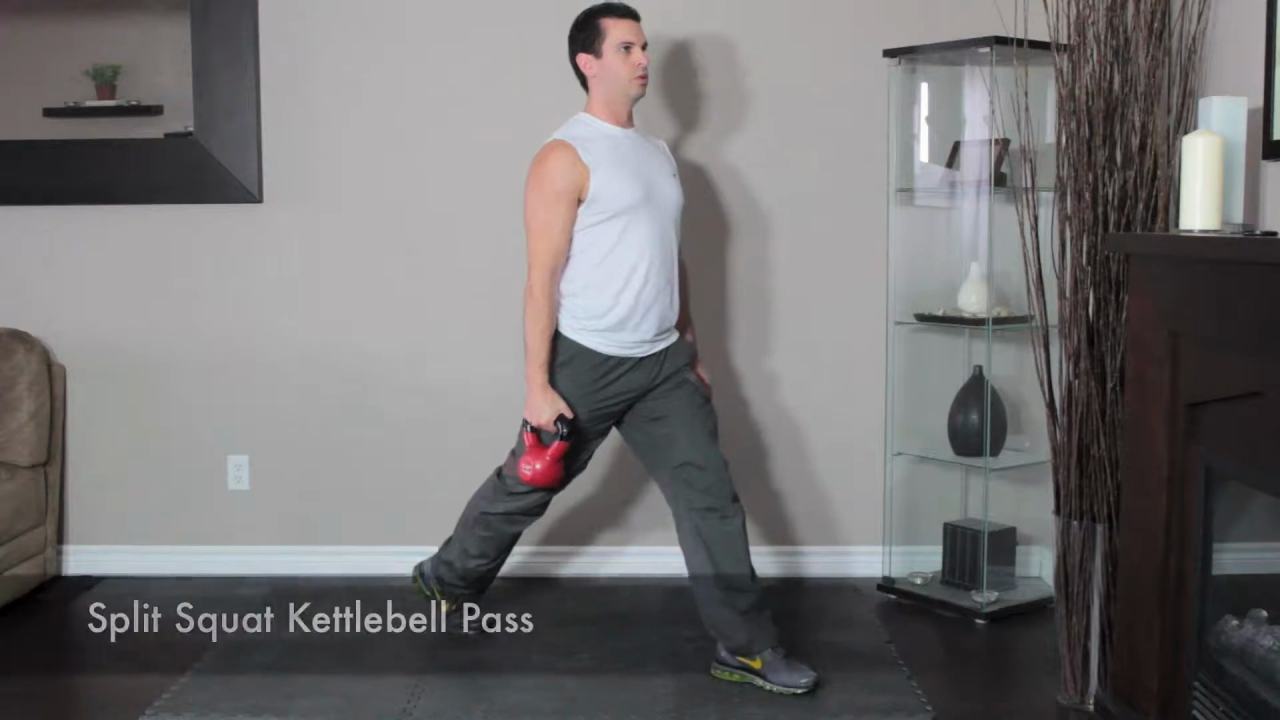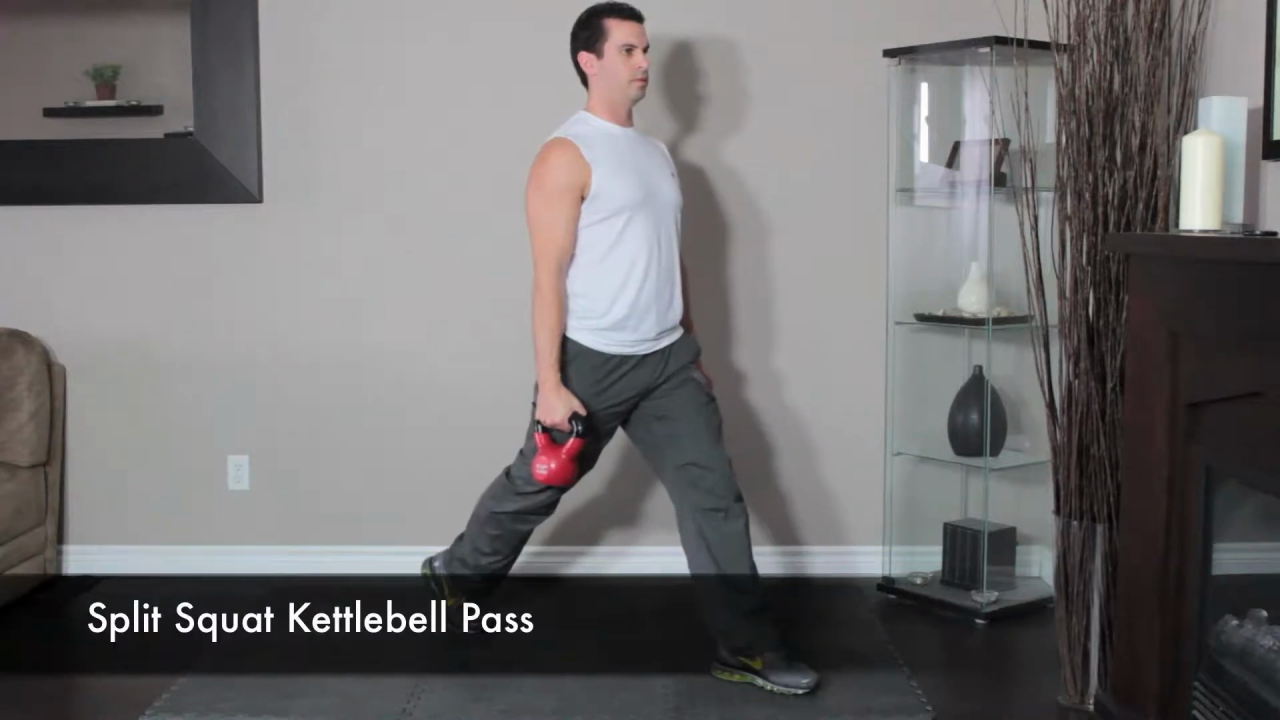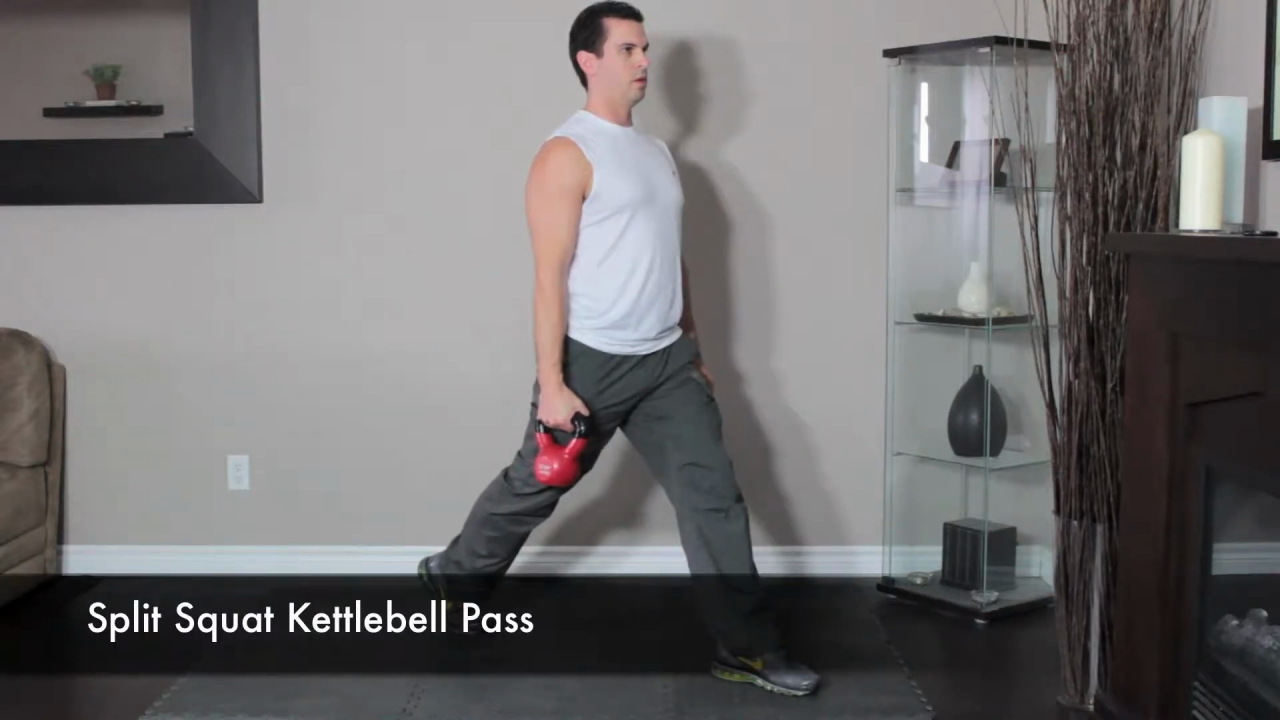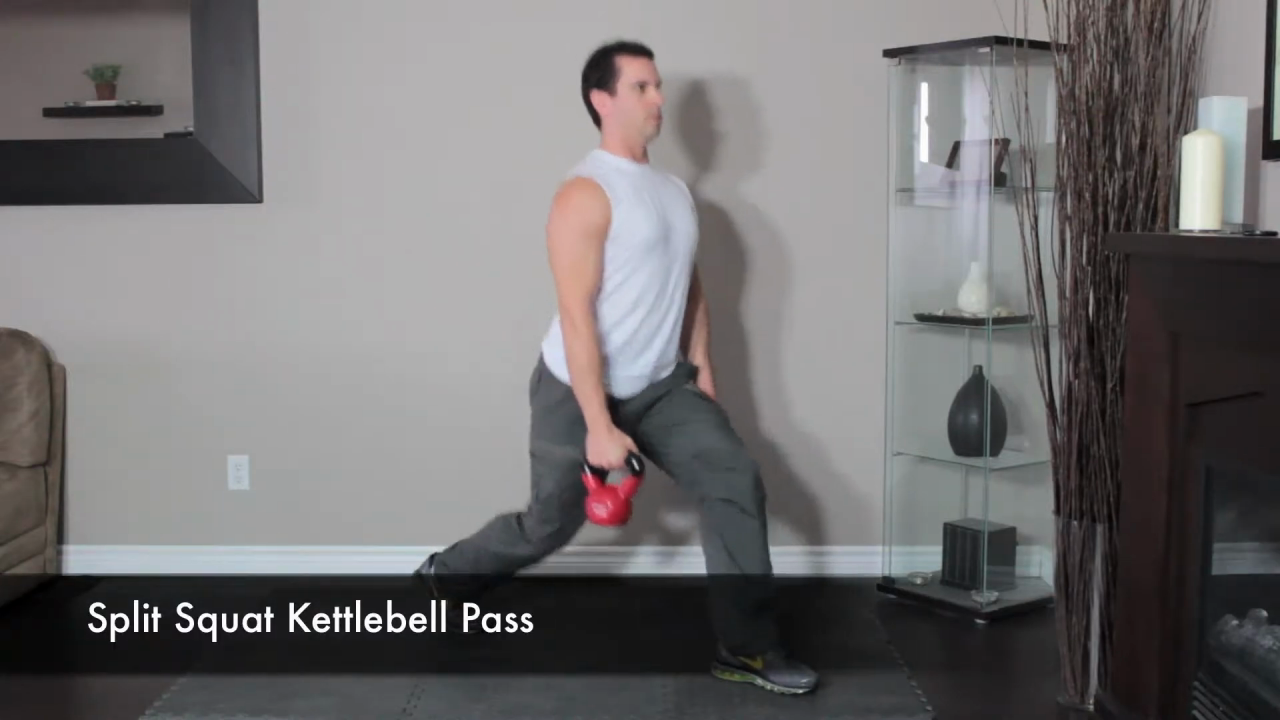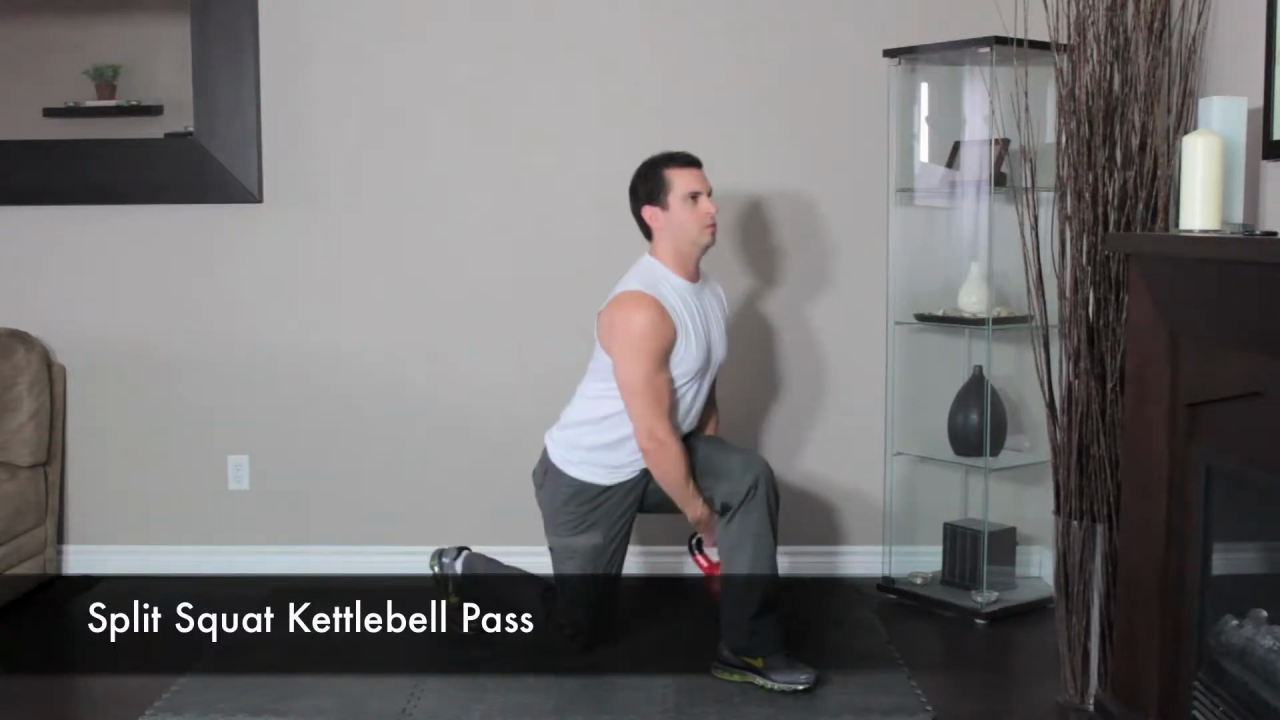
dt=0.7s
person 1, frame 1
left shoulder: (657, 152)
right shoulder: (566, 157)
right elbow: (542, 276)
left wrist: (691, 352)
right wrist: (537, 384)
left hip: (662, 361)
right hip: (587, 362)
left knee: (709, 495)
right knee: (527, 487)
left ankle: (744, 645)
right ankle: (448, 579)
person 1, frame 2
left shoulder: (656, 152)
right shoulder: (566, 155)
right elbow: (549, 275)
left wrist: (692, 350)
right wrist: (550, 382)
left hip: (667, 359)
right hip: (592, 360)
left knee: (713, 493)
right knee: (535, 486)
left ankle: (746, 647)
right ankle: (455, 575)
person 1, frame 3
left shoulder: (655, 151)
right shoulder: (567, 155)
right elbow: (550, 276)
left wrist: (693, 350)
right wrist: (551, 383)
left hip: (666, 359)
right hip: (591, 360)
left knee: (713, 494)
right knee: (533, 488)
left ankle: (746, 648)
right ankle: (451, 576)
person 1, frame 4
left shoulder: (673, 189)
right shoulder: (586, 194)
left elbow: (690, 291)
right elbow: (577, 318)
left wrist: (705, 384)
right wrist: (598, 424)
left hip: (659, 384)
right hip: (577, 387)
left knee: (737, 479)
right knee: (549, 523)
left ankle: (745, 648)
right ankle: (441, 577)
person 1, frame 5
left shoulder: (709, 294)
right shoulder: (640, 310)
left elbow: (701, 400)
right elbow: (656, 438)
left wrist: (712, 485)
right wrist: (699, 513)
left hip: (651, 459)
right hip: (587, 474)
left knee: (751, 480)
right knee: (575, 621)
left ankle: (747, 648)
right ankle: (463, 569)
